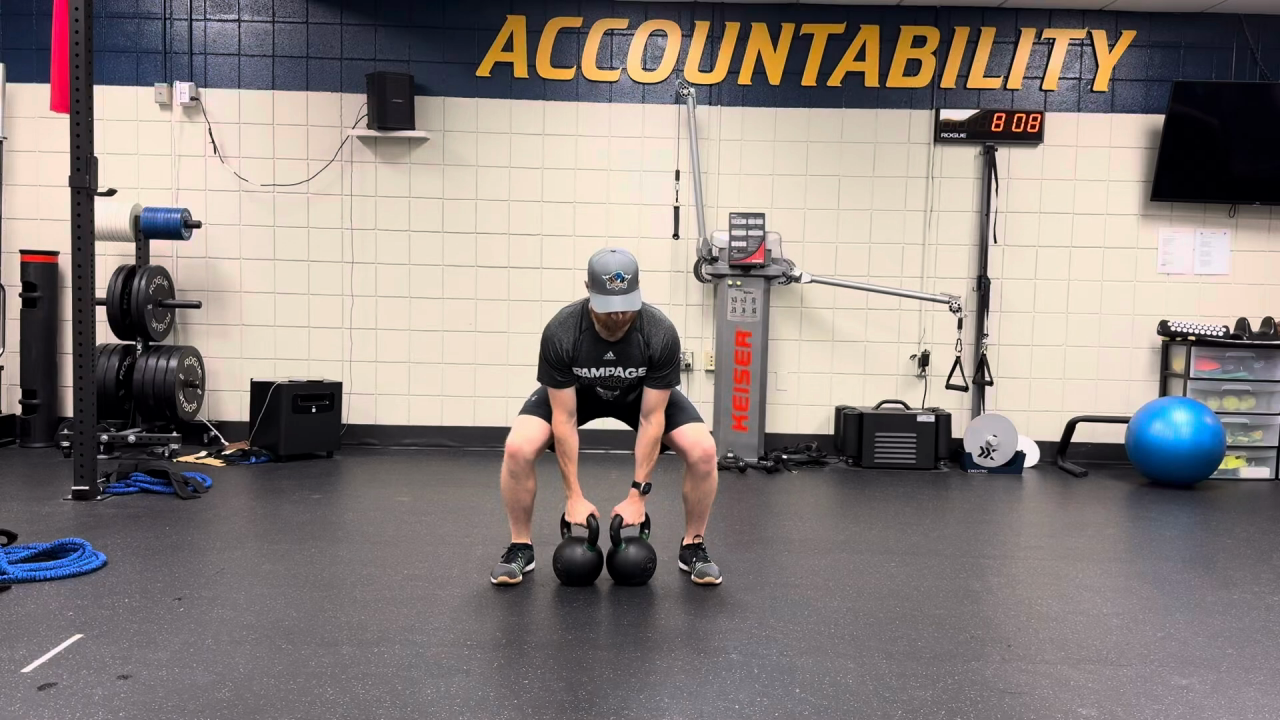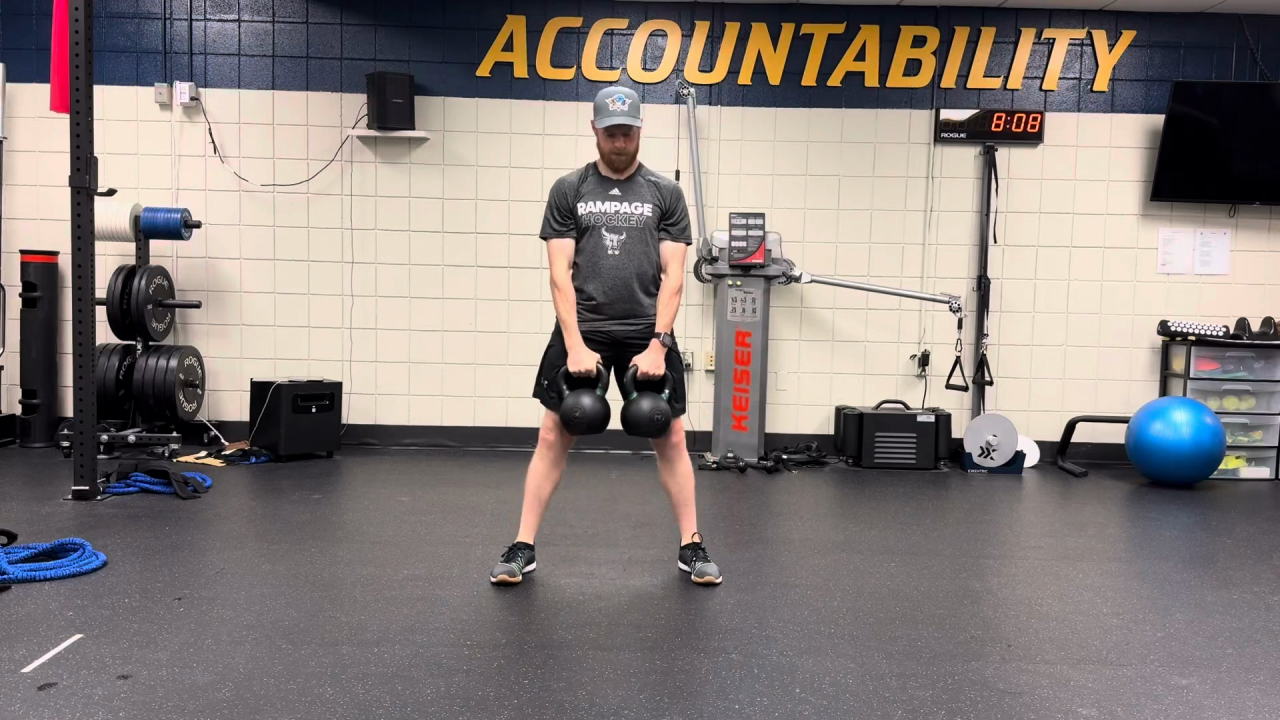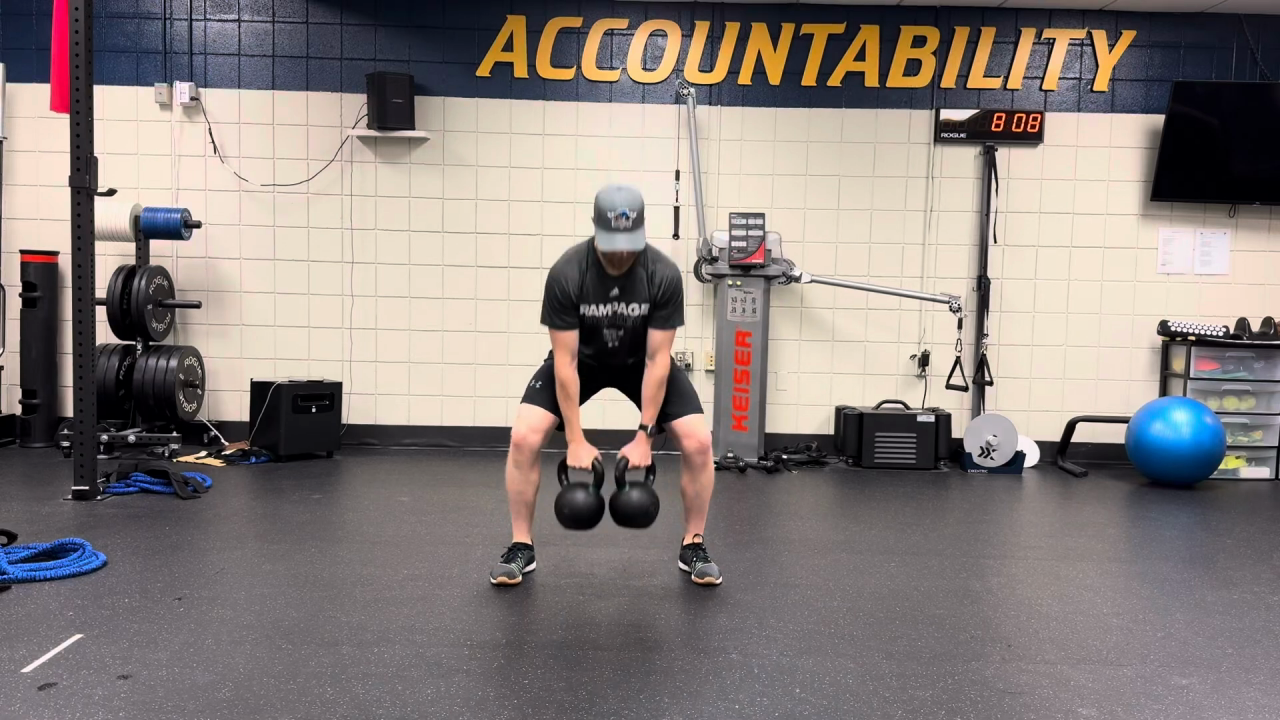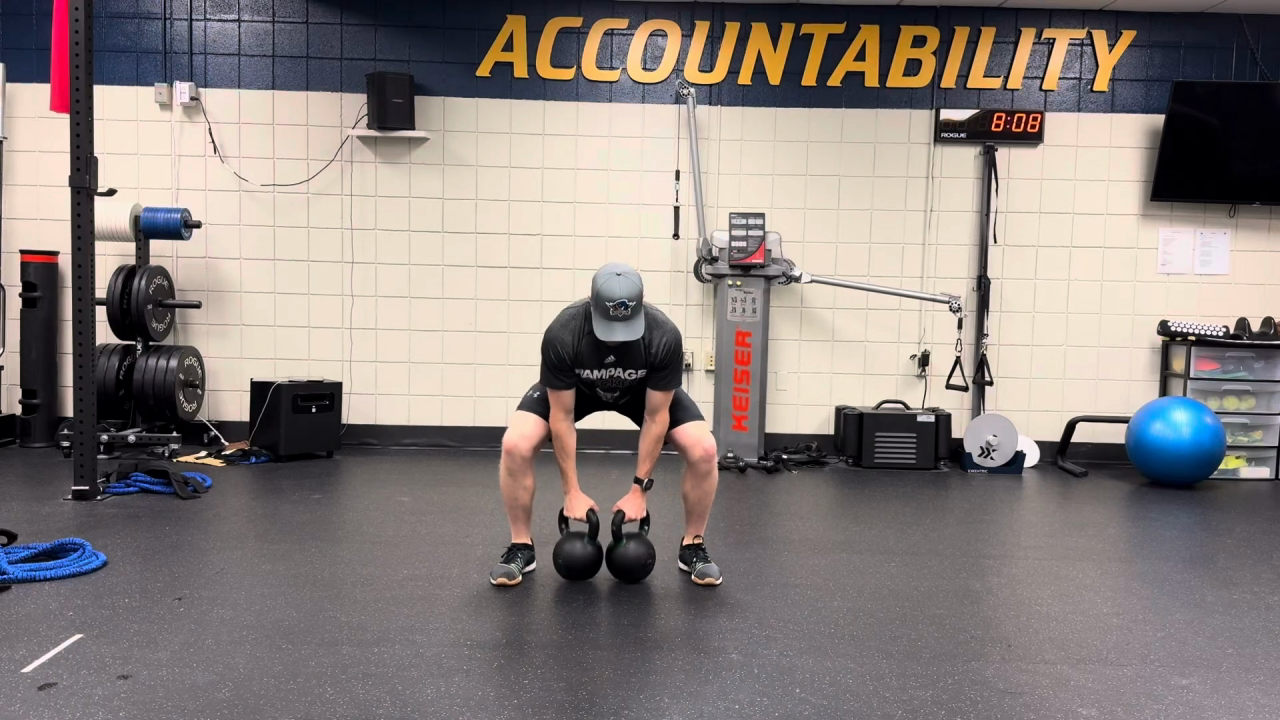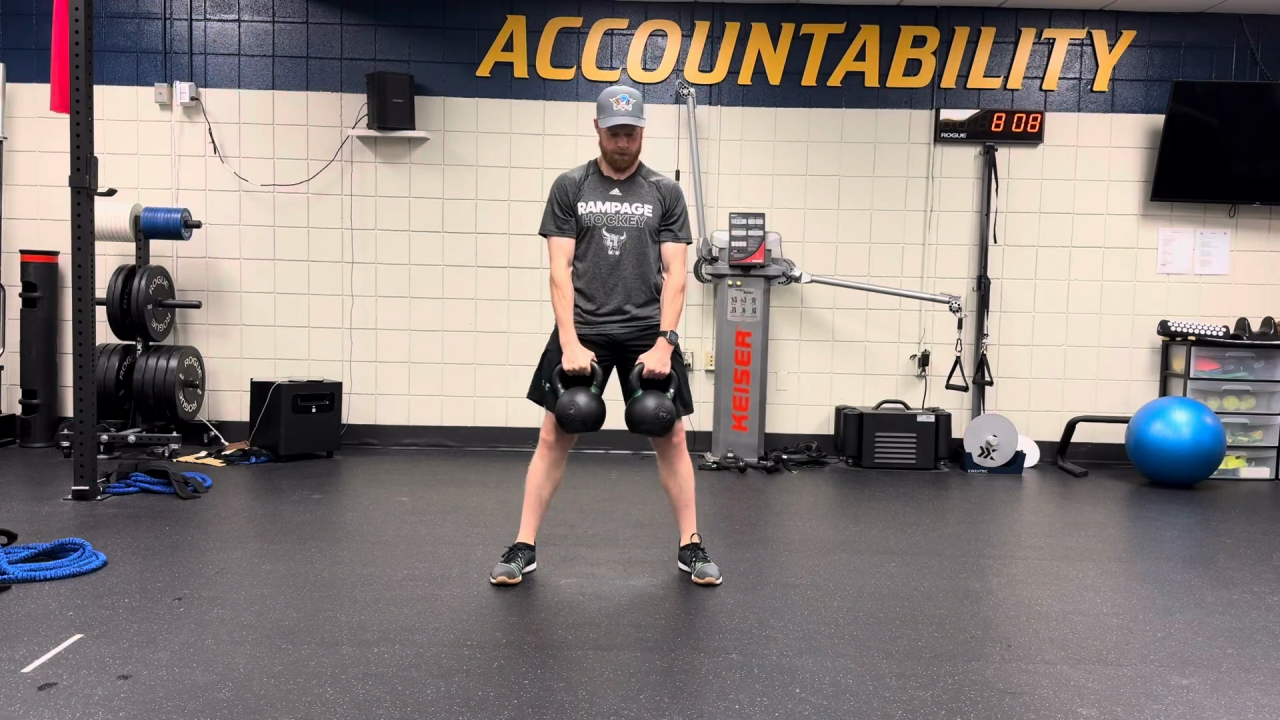
dt=1s
person 1, frame 1
left shoulder: (661, 334)
right shoulder: (560, 332)
left elbow: (651, 419)
right elbow: (564, 419)
left wrist: (637, 495)
right wrist: (574, 497)
left hip: (641, 394)
right hip: (575, 393)
left knee: (702, 450)
right knee: (518, 448)
left ankle: (693, 546)
right ankle: (520, 547)
person 1, frame 2
left shoulder: (665, 192)
right shoulder: (568, 189)
left elbow: (673, 275)
right elbow: (561, 272)
left wrist: (659, 343)
right wrist: (574, 343)
left hip: (646, 333)
right hip: (582, 331)
left knee: (671, 440)
right knee: (552, 439)
left ankle: (691, 545)
right ankle: (523, 547)
person 1, frame 3
left shoulder: (665, 275)
right shoulder: (566, 274)
left elbow: (658, 359)
right elbow: (565, 361)
left wrist: (644, 436)
right wrist: (575, 441)
left hip: (641, 363)
right hip: (582, 359)
left knee: (698, 441)
right knee: (525, 437)
left ankle: (693, 546)
right ankle: (521, 547)
person 1, frame 4
left shoulder: (664, 335)
right shoulder: (562, 333)
left elbow: (656, 417)
right elbow: (562, 417)
left wrist: (638, 490)
right wrist: (572, 492)
left hip: (642, 390)
right hip: (575, 389)
left knee: (702, 449)
right knee: (516, 445)
left ankle: (693, 546)
right ankle: (520, 547)
person 1, frame 5
left shoulder: (666, 192)
right shoulder: (569, 187)
left elbow: (675, 273)
right elbow: (560, 269)
left wrist: (665, 341)
right wrist: (569, 341)
left hip: (647, 334)
right hip: (583, 332)
left knee: (671, 439)
right knee: (553, 439)
left ankle: (690, 545)
right ankle: (524, 547)
